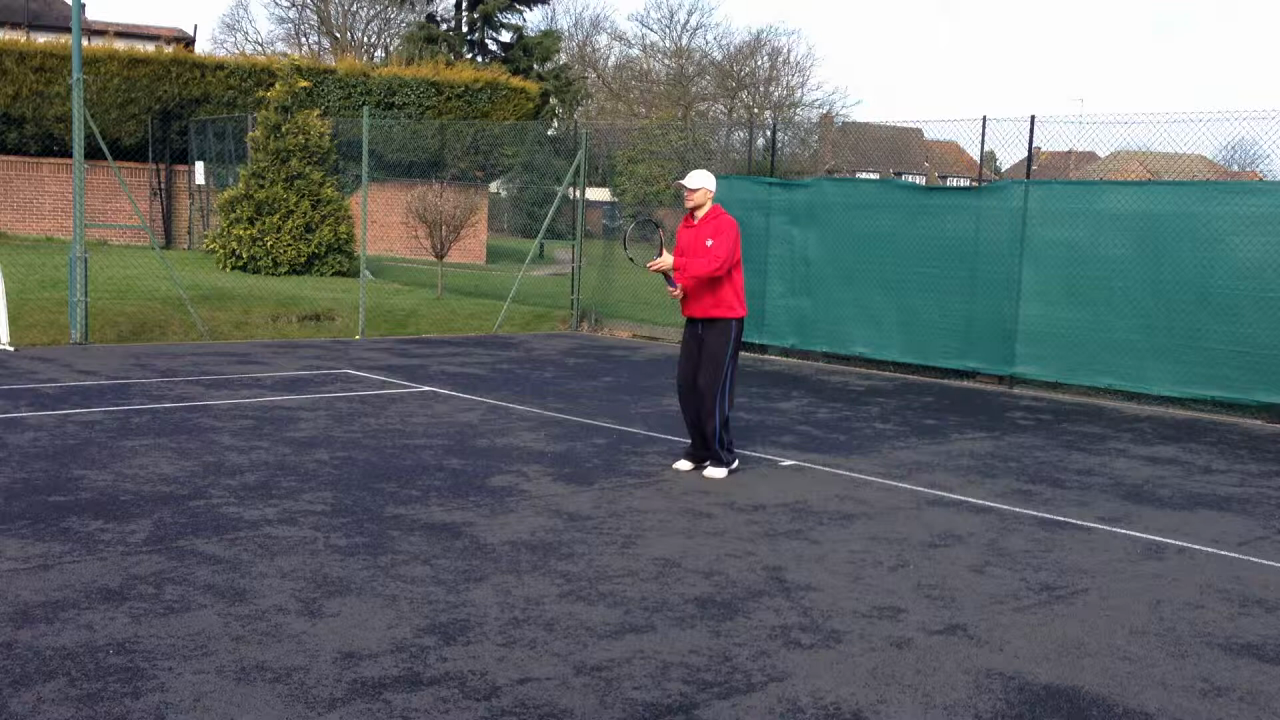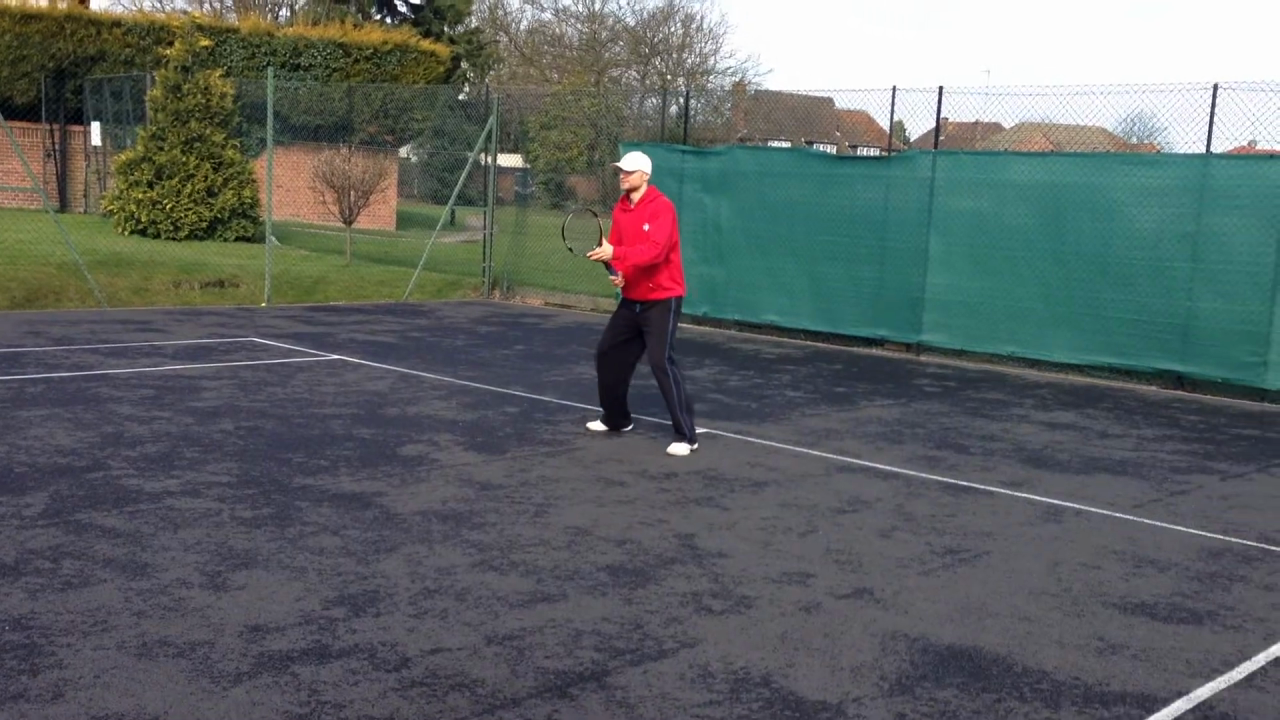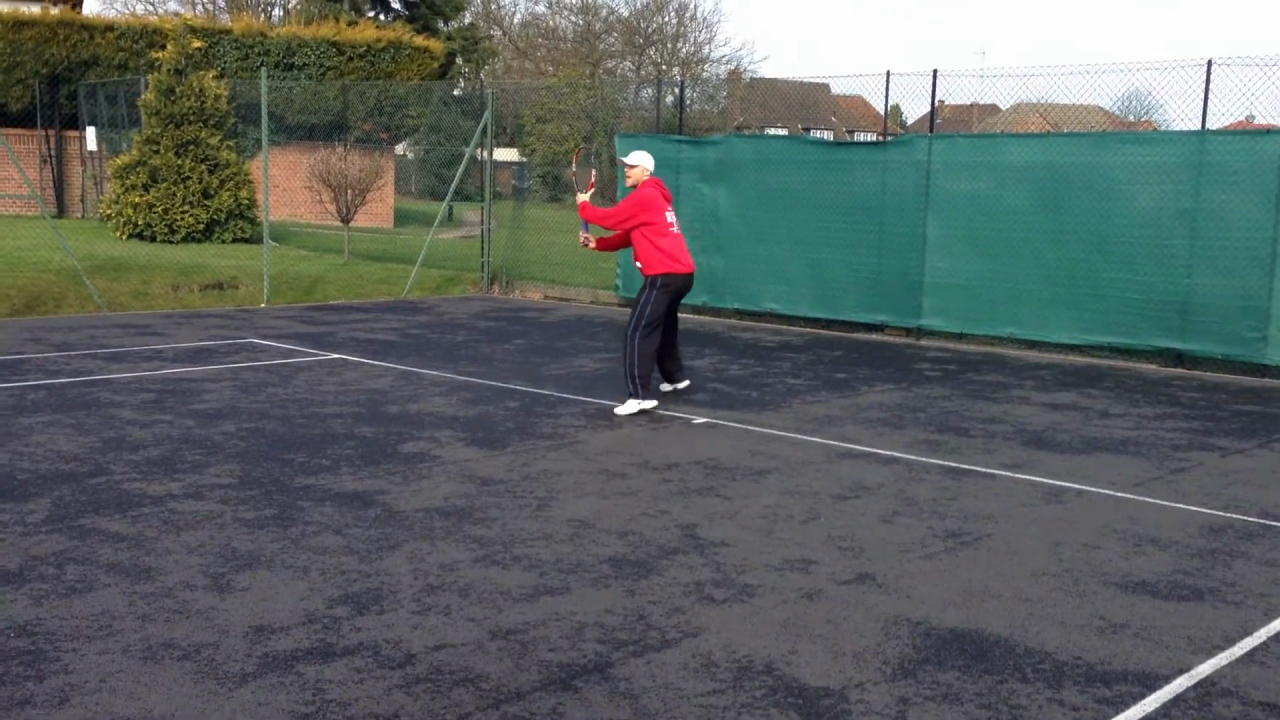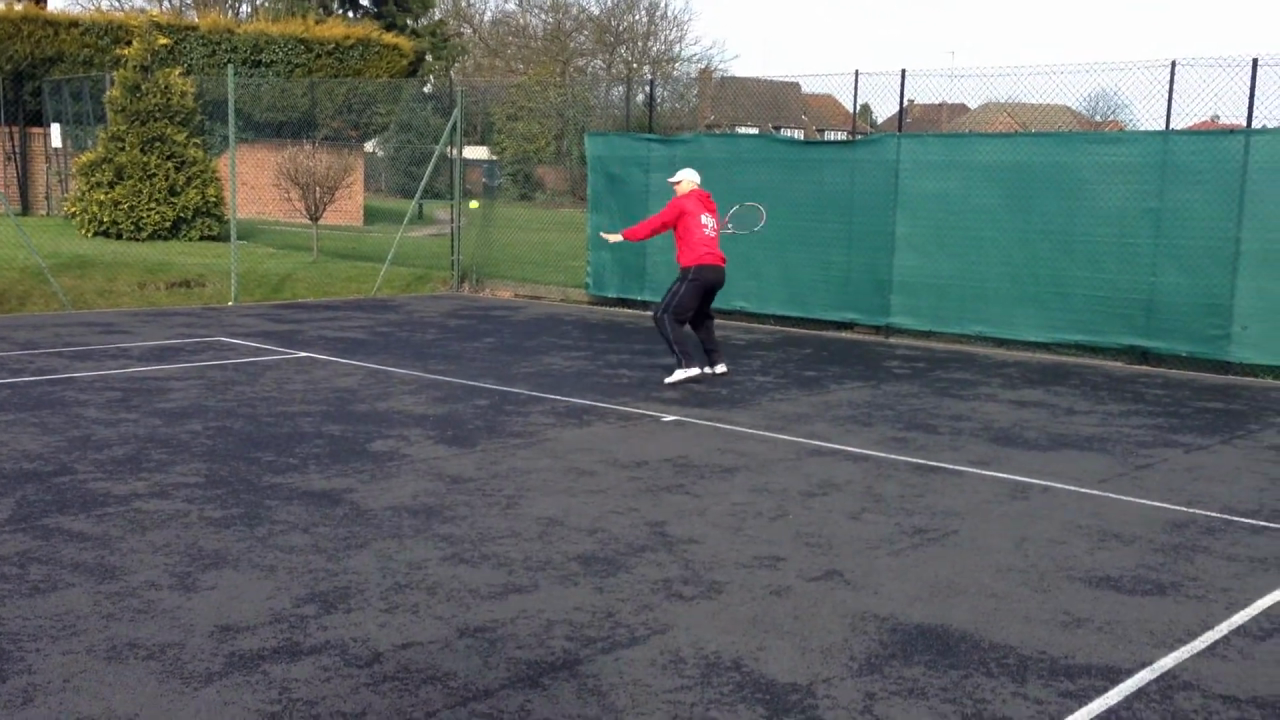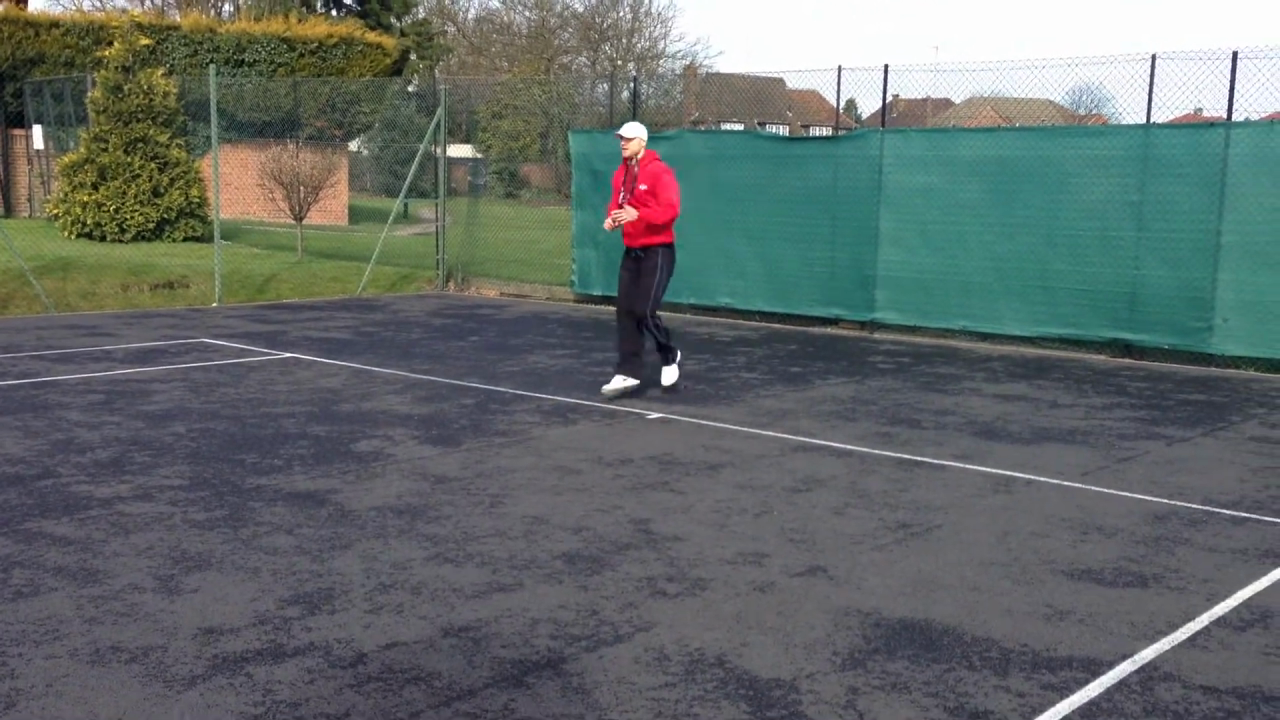
dt=1s
person 1, frame 1
left shoulder: (725, 225)
right shoulder: (684, 228)
left elbow: (716, 265)
right elbow: (680, 267)
left wrist: (675, 262)
right wrist: (678, 287)
left hip: (724, 318)
right hip: (695, 319)
left knee: (714, 387)
right knee: (687, 385)
left ankle: (722, 458)
right ankle: (700, 451)
person 1, frame 2
left shoulder: (662, 207)
right shoulder: (620, 209)
left elbow: (655, 250)
right elbow: (615, 248)
left wrist: (616, 253)
right wrist: (618, 273)
left hip: (663, 300)
right hip: (631, 299)
left knee: (661, 362)
right knee: (608, 353)
left ankle: (686, 435)
right ankle: (615, 418)
person 1, frame 3
left shoulder: (644, 197)
right shoulder: (654, 197)
left elbow: (609, 218)
right elbow: (628, 235)
left wrist: (583, 205)
right wrist: (596, 243)
left hip: (663, 275)
right hip: (683, 274)
left knee: (639, 332)
right knee: (663, 327)
left ankle: (640, 395)
right ankle: (675, 377)
person 1, frame 4
left shoulder: (683, 203)
right shoulder: (709, 208)
left elbow: (657, 223)
left wrist: (622, 235)
left hip: (698, 270)
right hip: (718, 271)
left knee: (665, 317)
right knee: (699, 316)
left ankle: (687, 364)
right ankle: (716, 361)
person 1, frame 5
left shoulder: (660, 172)
right shoulder: (619, 173)
left elbow: (671, 209)
right elbow: (616, 204)
left wrist: (638, 215)
right wrist: (611, 218)
left hip: (659, 250)
right hip: (632, 251)
left knee: (645, 310)
right knee: (625, 310)
left ankle: (670, 355)
right ankle: (628, 373)
